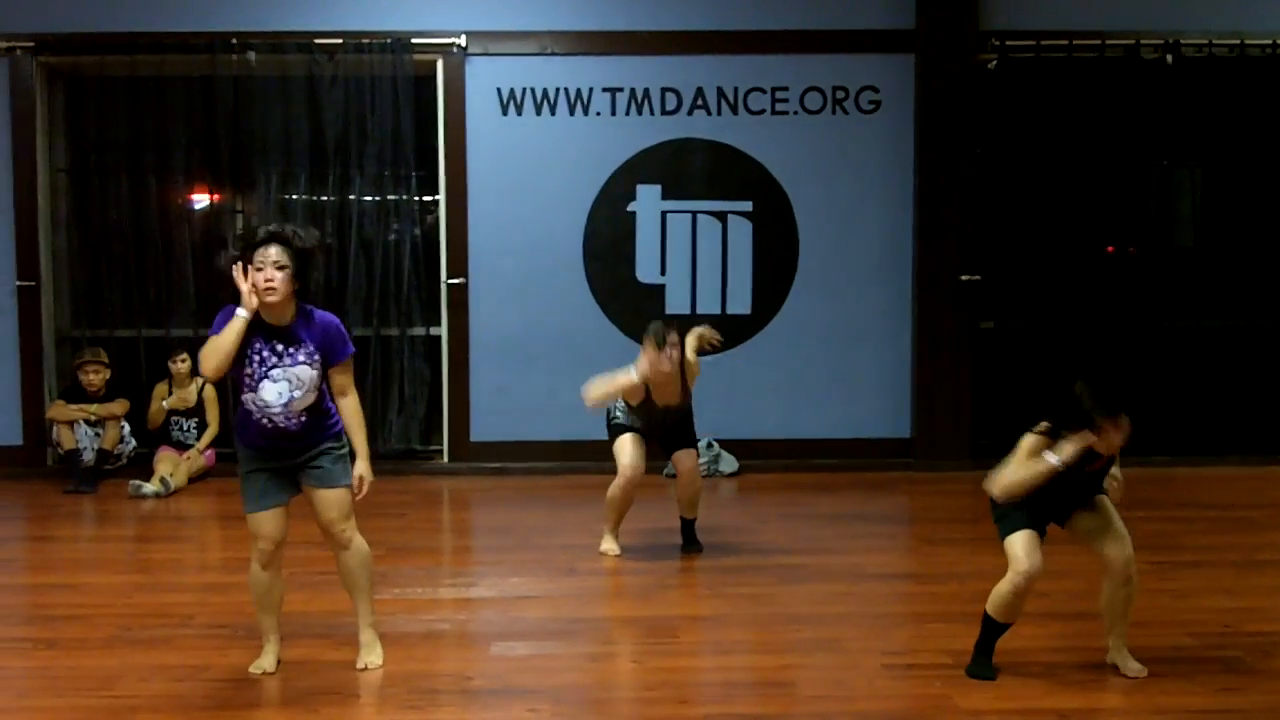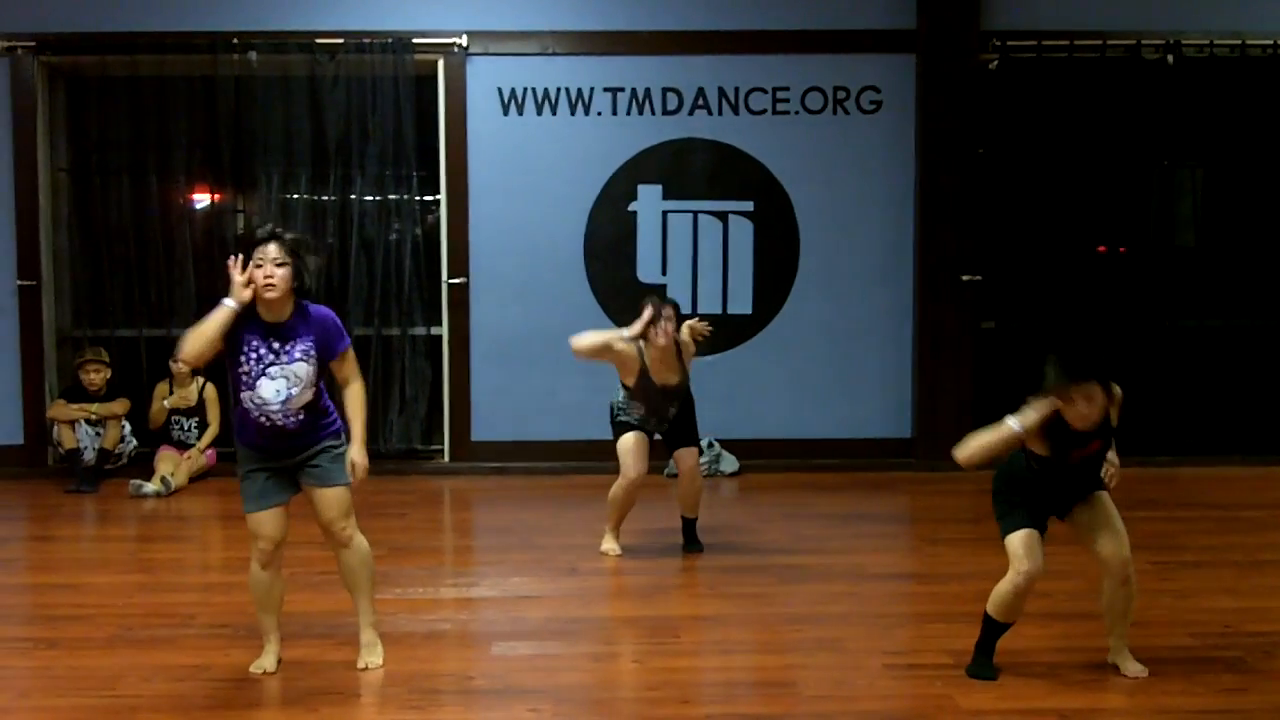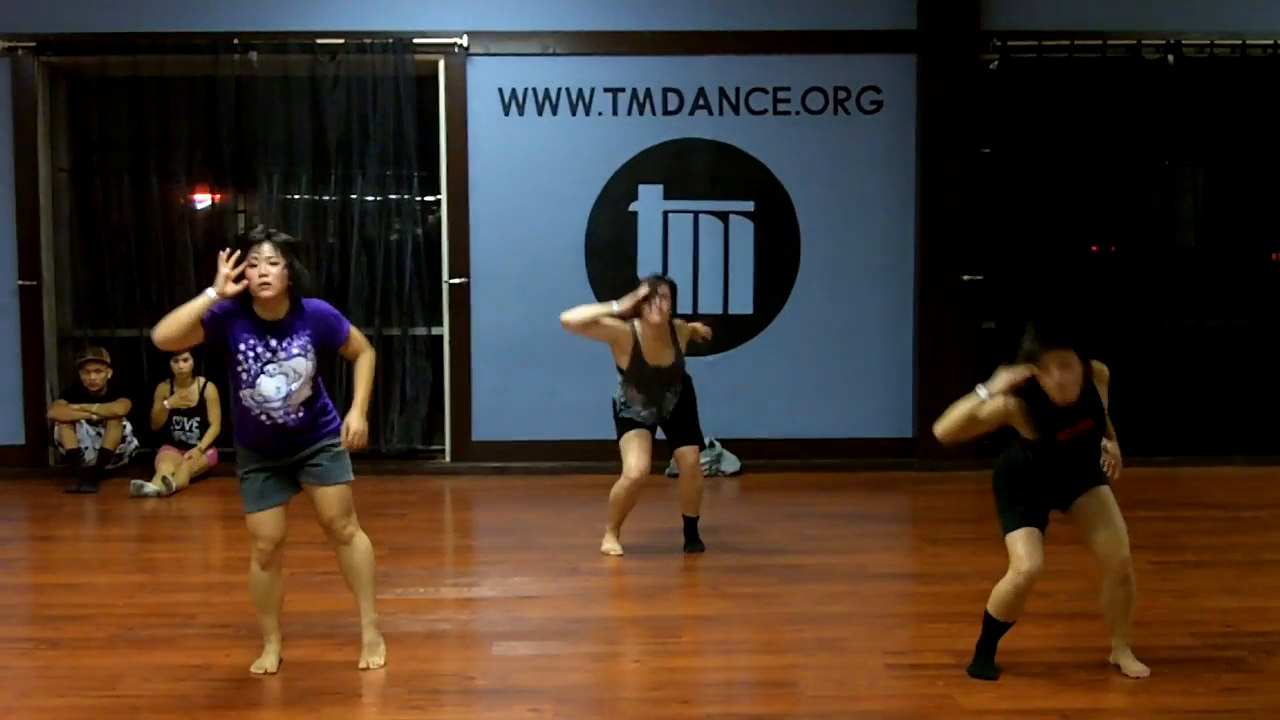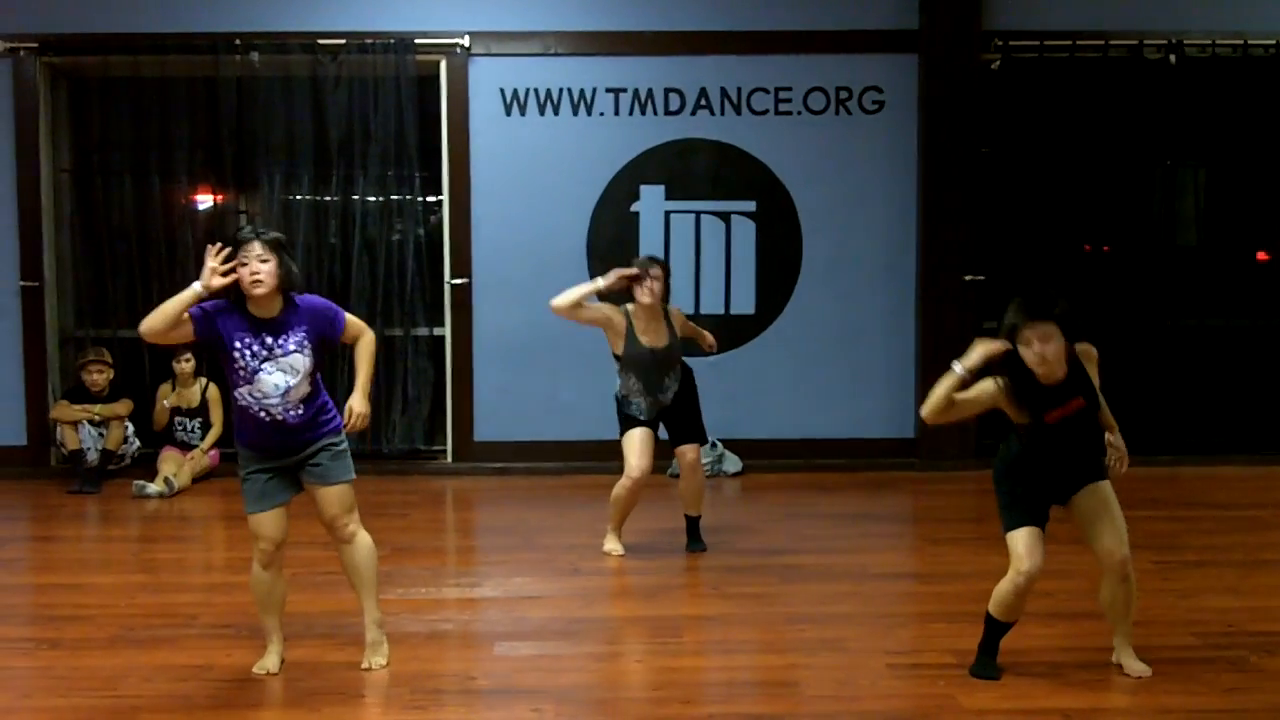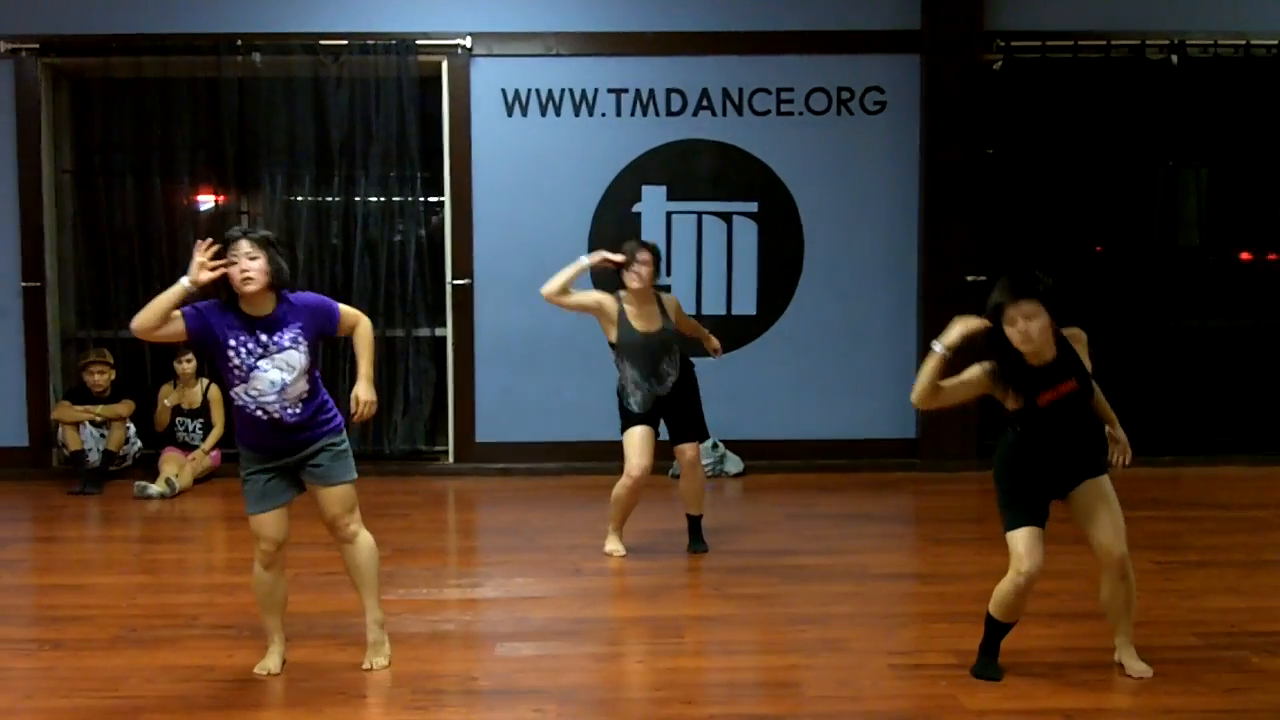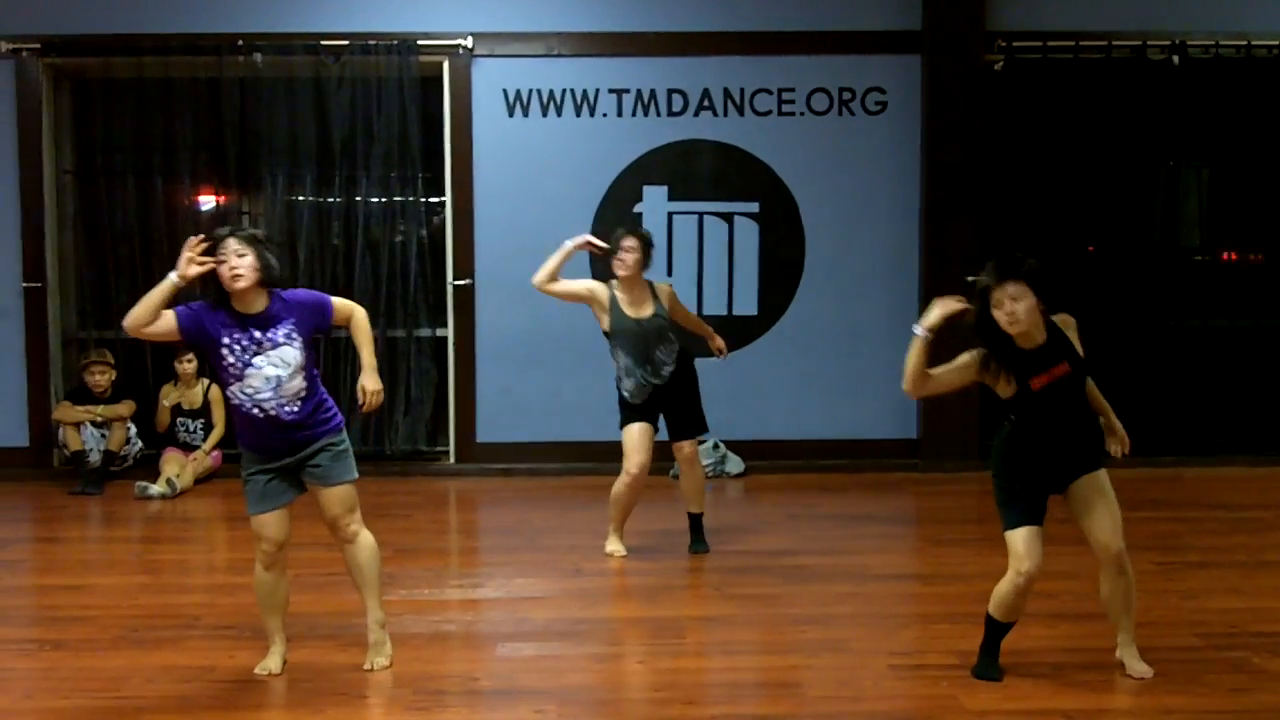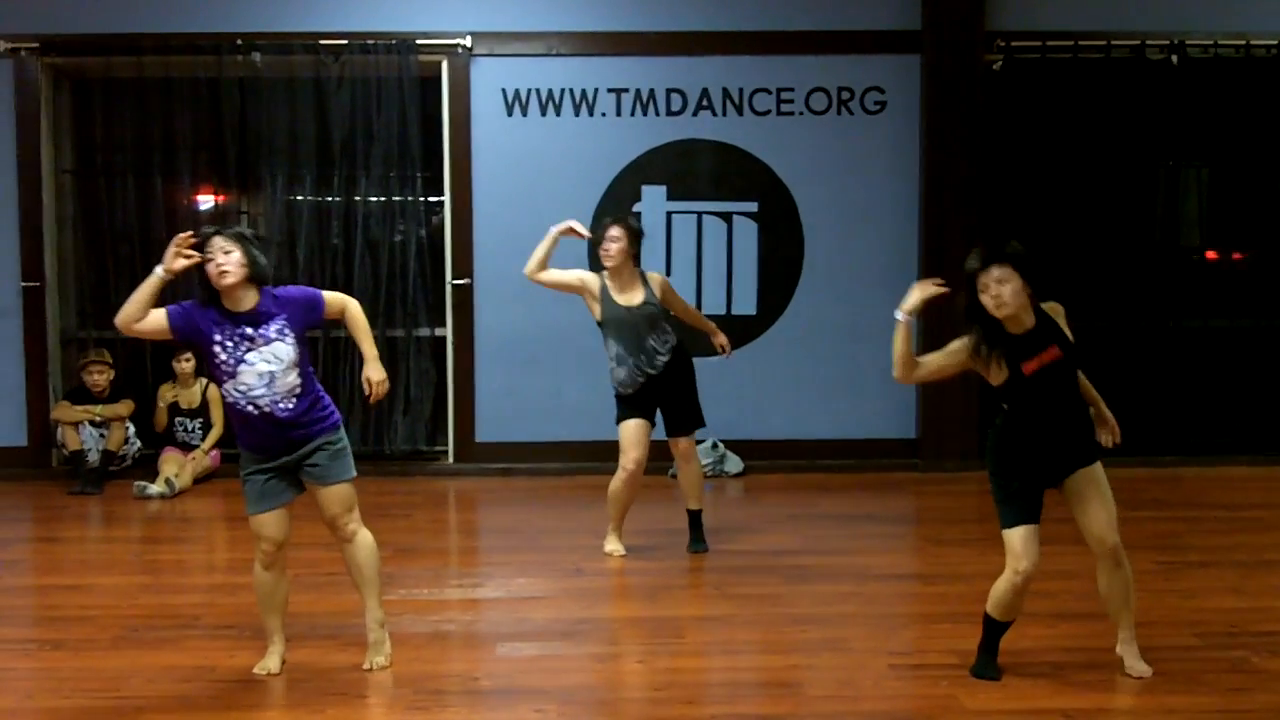
dt=0.1s
person 1, frame 1
left shoulder: (324, 327)
right shoulder: (233, 320)
left elbow: (345, 393)
right elbow: (209, 370)
left wrist: (362, 456)
right wrist: (245, 311)
left hip: (320, 446)
right hip: (260, 455)
left knee: (342, 532)
right knee: (266, 547)
left ankle: (367, 632)
right ankle: (270, 644)
person 1, frame 2
left shoulder: (320, 322)
right shoulder: (237, 322)
left elbow: (350, 382)
right elbow: (188, 356)
left wrist: (358, 441)
right wrist: (232, 303)
left hip: (319, 443)
right hip: (259, 454)
left knee: (342, 532)
right knee: (266, 547)
left ankle: (368, 632)
right ankle: (270, 644)
person 1, frame 3
left shoulder: (317, 316)
right shoulder: (227, 318)
left elbow: (364, 353)
right elbow: (162, 338)
left wrist: (358, 409)
right wrist: (216, 293)
left hip: (319, 441)
right hip: (258, 453)
left knee: (343, 529)
right knee: (265, 547)
left ankle: (370, 630)
right ankle: (271, 644)
person 1, frame 4
left shoulder: (311, 311)
right shoulder: (221, 319)
left elbow: (363, 334)
right elbow: (150, 330)
left wrist: (361, 391)
right wrist: (201, 287)
left hip: (320, 439)
right hip: (259, 453)
left knee: (345, 527)
right knee: (267, 547)
left ankle: (374, 628)
right ankle: (273, 644)
person 1, frame 5
left shoulder: (306, 308)
right shoulder: (214, 319)
left elbow: (360, 323)
right elbow: (141, 327)
left wrist: (364, 380)
right wrist: (189, 282)
left hip: (320, 438)
right hip: (260, 453)
left knee: (347, 527)
right knee: (268, 547)
left ankle: (375, 628)
right ankle: (275, 644)
person 1, frame 6
left shoulder: (297, 305)
right shoulder: (208, 319)
left elbow: (354, 312)
right elbow: (136, 325)
left wrist: (370, 369)
right wrist: (177, 277)
left hip: (322, 437)
right hip: (262, 454)
left knee: (348, 526)
right knee: (269, 548)
left ankle: (377, 628)
right ankle: (276, 645)
person 1, frame 7
left shoulder: (290, 302)
right shoulder: (200, 317)
left elbow: (347, 304)
right elbow: (127, 322)
left wrist: (372, 360)
right wrist: (164, 271)
left hip: (319, 435)
right hip: (260, 453)
left knee: (347, 525)
right knee: (269, 547)
left ankle: (376, 626)
right ankle: (275, 644)
person 2, frame 1
left shoulder: (1113, 430)
right shoulder: (1045, 437)
right elbow: (998, 488)
left wrist: (1111, 469)
right wrist: (1057, 457)
left hip: (1079, 490)
right hip: (1023, 499)
left knee: (1122, 559)
right knee: (1025, 570)
left ankle: (1117, 647)
right ankle: (982, 652)
person 2, frame 2
left shoulder: (1111, 396)
right shoulder: (1034, 424)
right elbow: (965, 455)
left wrist: (1110, 453)
right wrist: (1018, 423)
left hip: (1081, 484)
right hip: (1025, 490)
left knee: (1121, 562)
right knee: (1025, 571)
left ankle: (1119, 649)
right ankle: (982, 653)
person 2, frame 3
left shoulder: (1098, 375)
right shoulder: (1018, 402)
right elbow: (943, 431)
left wrist: (1110, 441)
right wrist: (988, 391)
left hip: (1082, 475)
right hip: (1024, 483)
left knee: (1120, 562)
right knee: (1026, 570)
left ankle: (1121, 648)
right ankle: (984, 651)
person 2, frame 4
left shoulder: (1085, 356)
right shoulder: (1007, 387)
right elbow: (931, 414)
left wrist: (1113, 432)
right wrist: (965, 365)
left hip: (1081, 466)
right hip: (1024, 476)
left knee: (1118, 560)
right knee: (1026, 569)
left ankle: (1123, 648)
right ankle: (985, 651)
person 2, frame 5
left shoulder: (1075, 341)
right shoulder: (996, 372)
right elbow: (922, 399)
left wrist: (1113, 424)
right wrist: (945, 343)
left hip: (1081, 459)
right hip: (1024, 471)
left knee: (1117, 556)
right knee: (1026, 570)
left ankle: (1124, 647)
right ankle: (987, 651)
person 2, frame 6
left shoulder: (1065, 327)
right shoulder: (989, 361)
right elbow: (916, 386)
left wrist: (1108, 415)
right wrist: (925, 328)
left hip: (1079, 452)
right hip: (1022, 466)
left knee: (1113, 552)
right knee: (1025, 569)
left ankle: (1126, 646)
right ankle: (988, 652)
person 2, frame 7
left shoulder: (1054, 315)
right shoulder: (980, 347)
right elbow: (906, 372)
left wrist: (1099, 406)
right wrist: (906, 312)
left hip: (1073, 446)
right hip: (1017, 460)
left knee: (1109, 546)
right knee: (1022, 568)
left ankle: (1127, 644)
right ankle: (986, 651)
person 3, frame 1
left shoulder: (688, 367)
right shoulder: (630, 382)
left elbow: (694, 335)
right elbow: (590, 395)
left wrist: (702, 335)
right wrist: (638, 373)
right hip: (629, 420)
left knee: (691, 472)
right knee: (631, 472)
left ankle: (689, 532)
right ankle: (610, 533)
person 3, frame 2
left shoulder: (685, 347)
right shoulder: (629, 354)
left elbow: (688, 327)
right elbow: (578, 346)
left wrist: (692, 326)
right wrist: (627, 333)
left hip: (675, 410)
right hip: (633, 416)
left knee: (690, 467)
right knee: (634, 474)
left ankle: (690, 532)
right ankle: (610, 533)
person 3, frame 3
left shoulder: (679, 331)
right shoulder: (623, 334)
right elbow: (567, 319)
left wrist: (697, 328)
right wrist: (617, 307)
left hip: (678, 402)
right hip: (635, 411)
left knee: (691, 464)
right knee: (635, 474)
left ankle: (691, 531)
right ankle: (611, 533)
person 3, frame 4
left shoulder: (673, 316)
right shoulder: (616, 319)
right elbow: (559, 305)
left wrist: (703, 335)
right wrist: (601, 283)
left hip: (678, 394)
right hip: (637, 405)
left knee: (691, 461)
right knee: (637, 472)
left ankle: (693, 531)
right ankle: (612, 533)
person 3, frame 5
left shoulder: (668, 304)
right shoulder: (608, 306)
left elbow: (685, 324)
right elbow: (549, 293)
left wrist: (707, 337)
right wrist: (586, 262)
left hip: (679, 388)
right hip: (637, 399)
left knee: (690, 458)
right knee: (637, 472)
left ankle: (695, 530)
right ankle: (613, 533)
person 3, frame 6
left shoulder: (662, 293)
right shoulder: (600, 294)
left elbow: (686, 318)
right elbow: (542, 282)
left wrist: (712, 336)
right wrist: (571, 247)
left hip: (677, 378)
right hip: (637, 392)
left knee: (688, 454)
right knee: (635, 468)
left ankle: (697, 530)
right ankle: (614, 534)
person 3, frame 7
left shoulder: (656, 282)
right shoulder: (592, 284)
left elbow: (683, 310)
right elbow: (533, 271)
left wrist: (714, 331)
right wrist: (557, 233)
left hip: (674, 371)
right hip: (632, 385)
left knee: (685, 449)
right knee: (632, 464)
left ankle: (696, 527)
right ankle: (613, 533)
